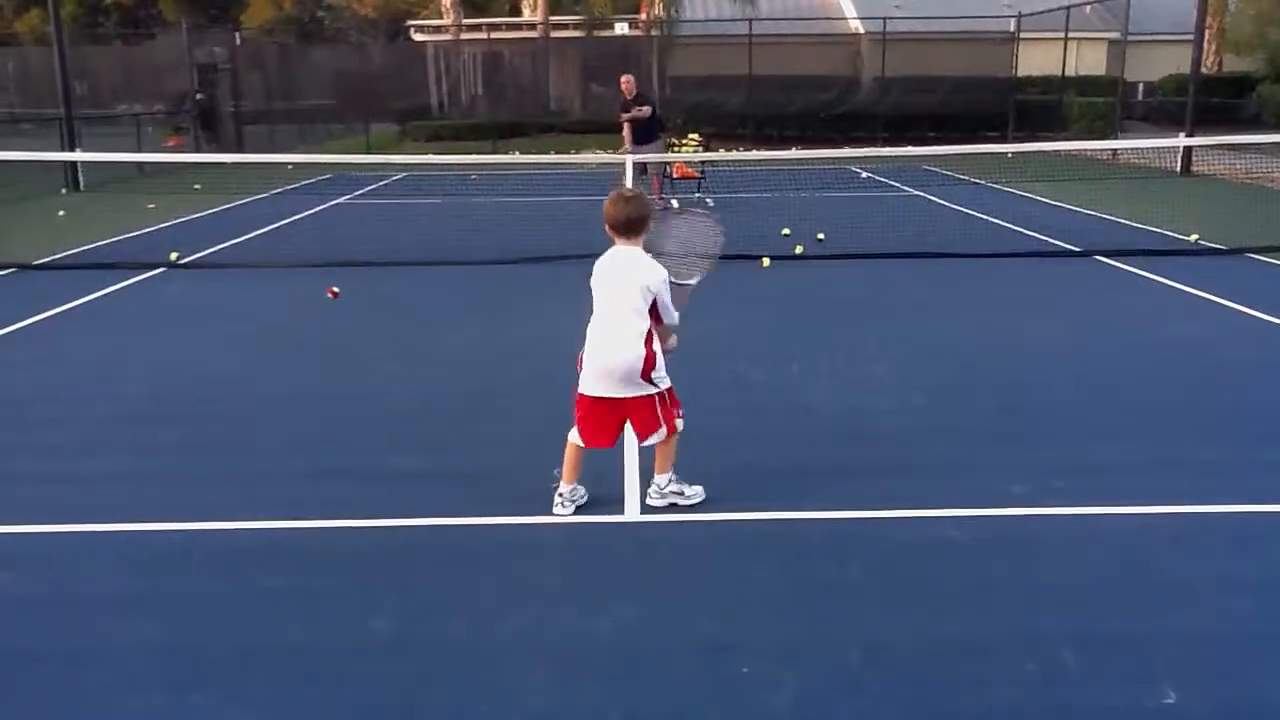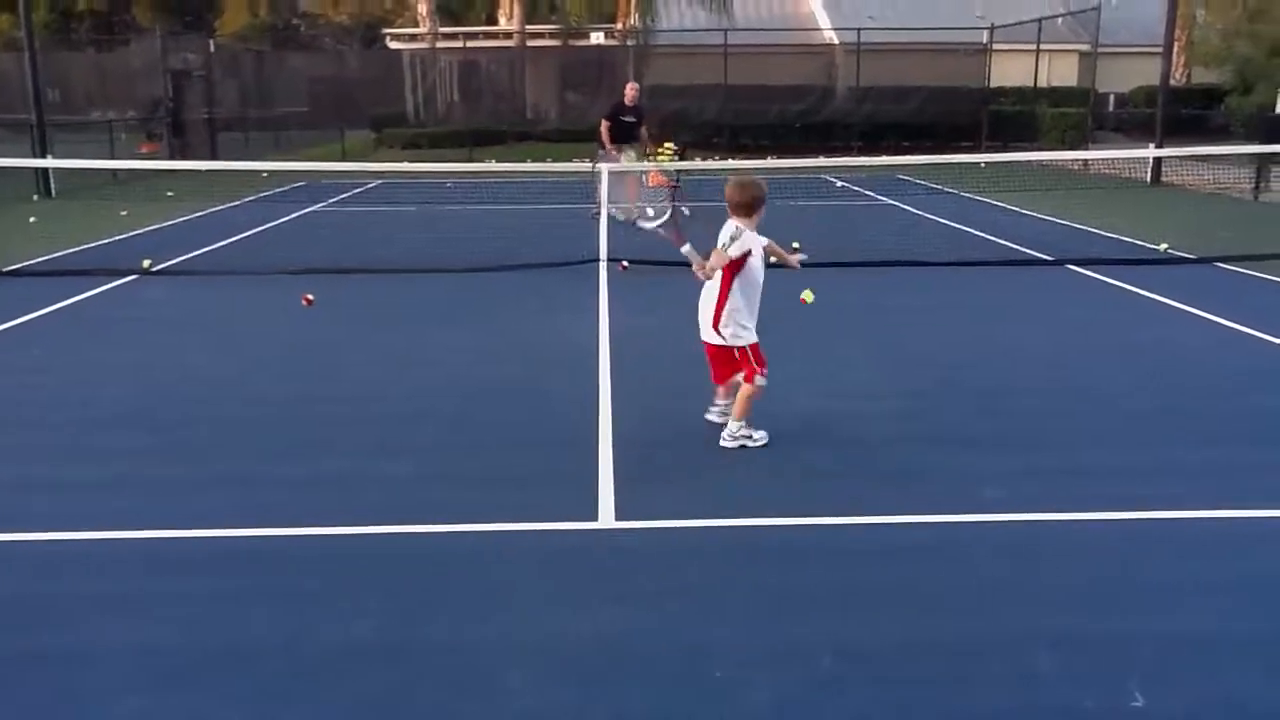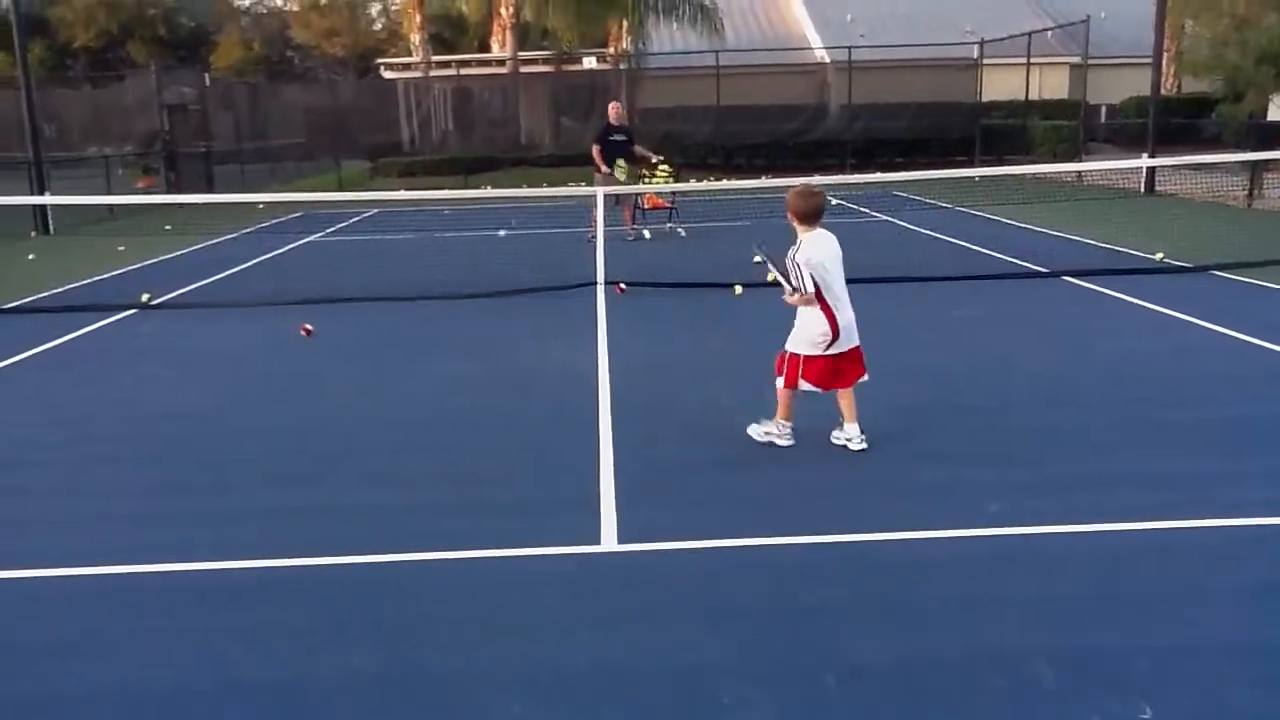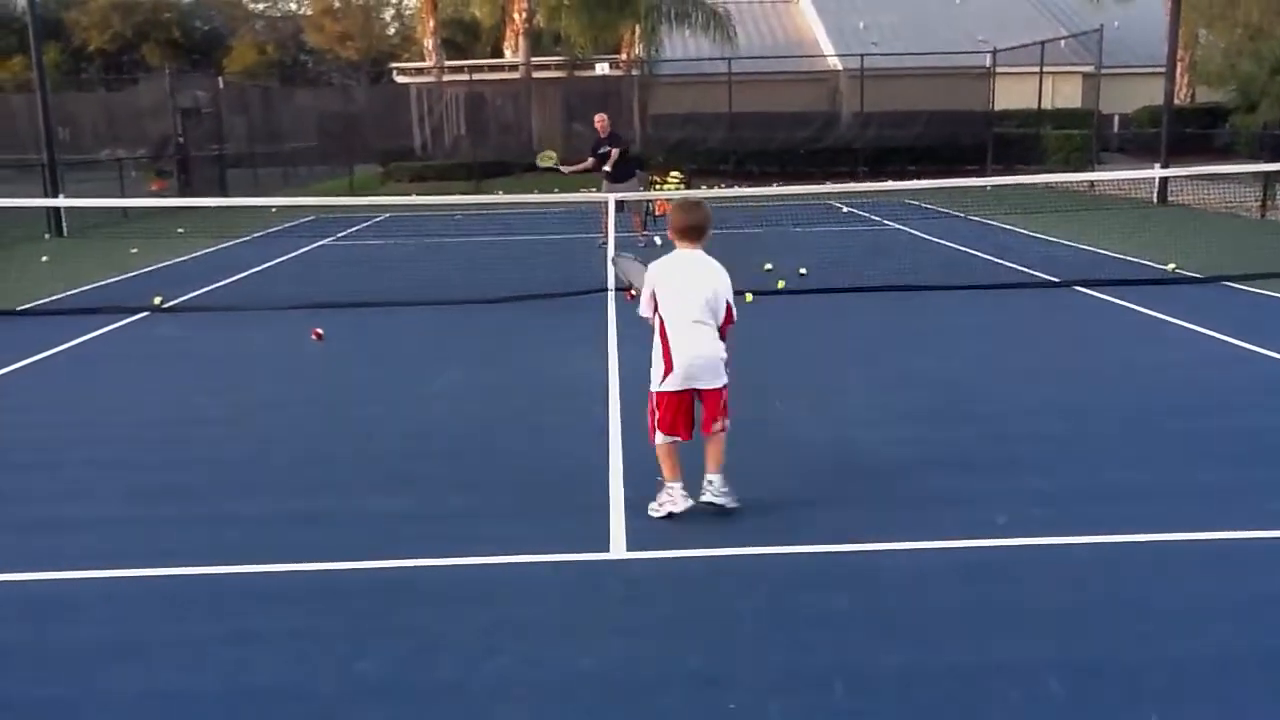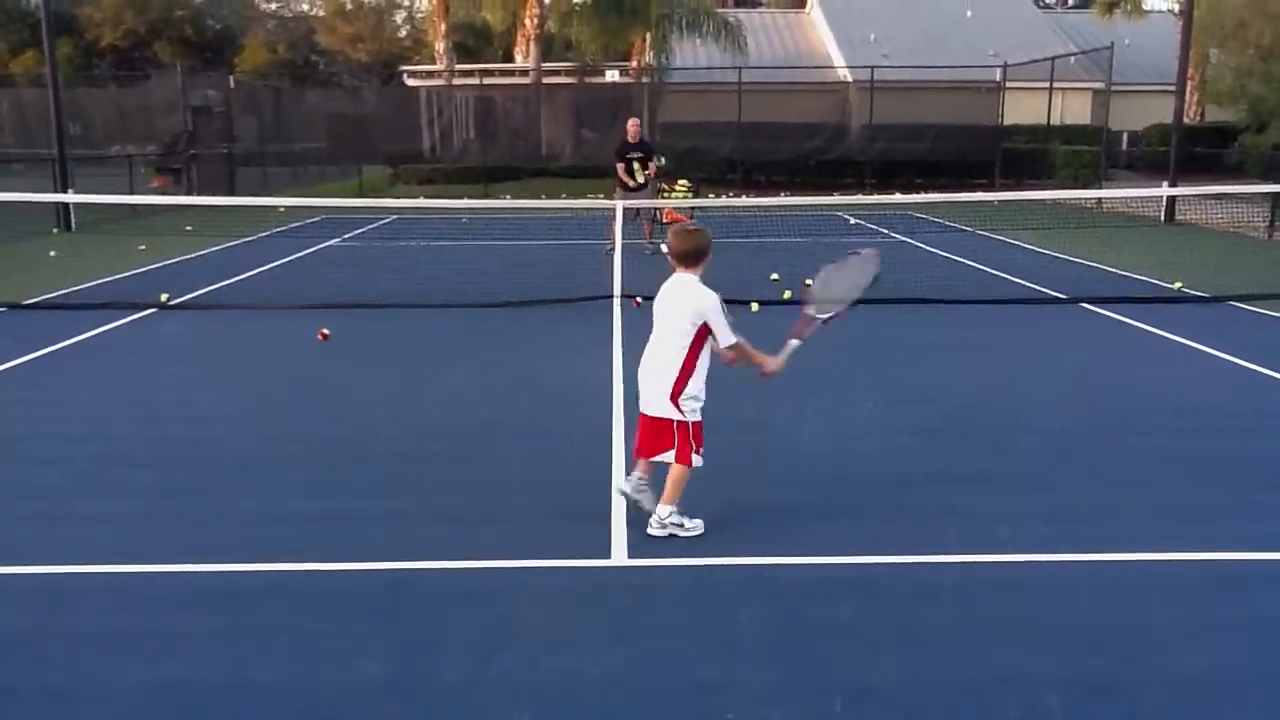
dt=1s
person 1, frame 1
left shoulder: (601, 266)
right shoulder: (655, 273)
right elbow: (666, 323)
right wrist: (666, 341)
left hip: (595, 361)
right hip: (639, 364)
left knee: (583, 429)
right knee: (669, 420)
left ankle: (566, 493)
right ankle: (663, 485)
person 1, frame 2
left shoulder: (748, 234)
right shoulder: (739, 234)
left elbow: (765, 245)
right elbow: (720, 254)
left wrist: (787, 257)
right wrist: (709, 267)
left hip: (718, 319)
right hip: (728, 322)
left knee: (733, 368)
right knee: (755, 374)
left ankle: (721, 405)
right ankle: (735, 430)
person 1, frame 3
left shoulder: (797, 254)
right shoulder: (830, 239)
left elbow: (806, 296)
left wrist: (791, 297)
right wrist: (793, 291)
left hip: (815, 328)
right hip: (843, 323)
left knee: (786, 374)
right knee: (840, 379)
left ankle: (781, 428)
right ankle: (852, 432)
person 1, frame 4
left shoulder: (657, 270)
right shoulder: (718, 272)
left elbow: (651, 315)
right elbow: (726, 321)
left hip: (673, 362)
right hip: (710, 360)
left knee: (663, 429)
right knee: (715, 425)
left ankle: (674, 491)
right ankle: (715, 483)
person 1, frame 5
left shoulder: (668, 289)
right shoulder: (705, 298)
right elbow: (729, 342)
left wrist: (722, 355)
right wrist: (763, 361)
left hip: (651, 378)
right hip: (675, 388)
left knee: (663, 440)
right knee: (686, 453)
left ankle: (638, 480)
right ankle: (664, 516)
